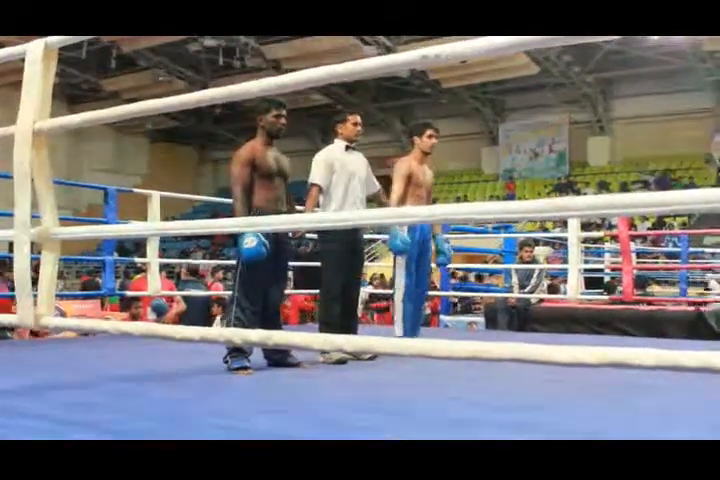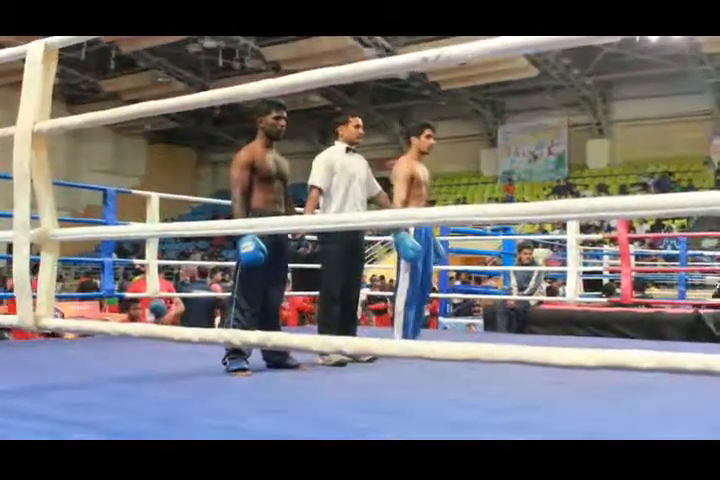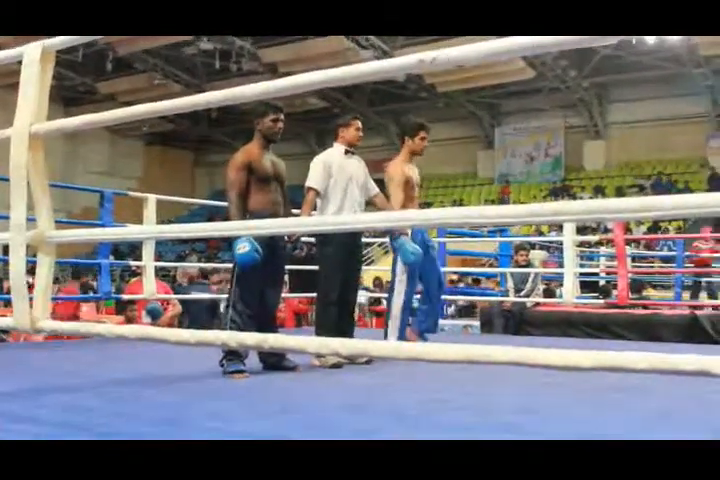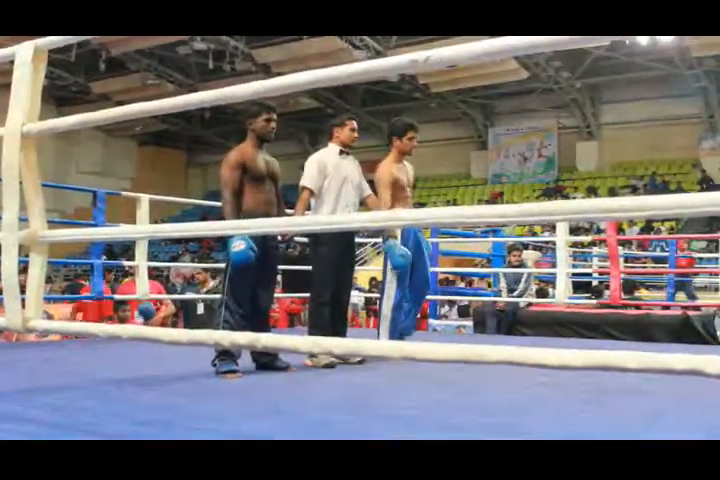
dt=0.3s
person 1, frame 1
left shoulder: (282, 158)
right shoulder: (247, 152)
right elbow: (239, 192)
right wrist: (246, 228)
left hip: (280, 229)
left knee: (274, 295)
right knee: (247, 294)
left ankle: (276, 350)
right ankle: (237, 354)
person 1, frame 2
left shoulder: (282, 161)
right shoulder: (247, 155)
right elbow: (238, 196)
right wrist: (244, 231)
left hip: (279, 232)
left knee: (273, 297)
right knee: (247, 296)
left ankle: (275, 353)
right ankle: (235, 356)
person 1, frame 3
left shoulder: (279, 163)
right shoulder: (244, 156)
right elbow: (234, 197)
right wrist: (240, 233)
left hip: (276, 233)
left knee: (270, 299)
right knee: (243, 297)
left ankle: (272, 354)
right ankle: (232, 357)
person 1, frame 4
left shoulder: (272, 162)
right shoulder: (237, 156)
right elbow: (228, 196)
right wrist: (235, 231)
left hip: (269, 233)
right hip: (247, 231)
left knee: (263, 298)
right knee: (236, 297)
left ankle: (264, 354)
right ankle: (225, 357)
person 2, frame 1
left shoulder: (361, 159)
right shoulder: (327, 155)
left elbow: (374, 191)
right elbow: (315, 189)
left hip: (356, 229)
right hip: (334, 228)
left knee: (352, 287)
right knee: (332, 287)
person 2, frame 2
left shoulder: (361, 161)
right shoulder: (327, 157)
left elbow: (376, 193)
right elbow: (315, 191)
left hip: (356, 231)
right hip: (335, 230)
left knee: (351, 289)
right knee: (332, 289)
person 2, frame 3
left shoulder: (359, 163)
right shoulder: (325, 159)
left elbow: (374, 194)
right elbow: (312, 193)
left hip: (354, 233)
right hip: (332, 231)
left knee: (349, 291)
right knee: (329, 291)
person 2, frame 4
left shoulder: (354, 164)
right shoulder: (320, 159)
left elbow: (367, 195)
right elbow: (306, 192)
left hip: (347, 233)
right hip: (326, 232)
left knee: (342, 292)
right knee: (322, 291)
right ankle: (317, 350)
person 3, frame 1
left shoulder: (429, 173)
right shoulder: (404, 165)
right elbow: (394, 198)
left wrist: (439, 238)
right wrist: (395, 228)
left hip: (424, 228)
right hip: (407, 225)
left knee: (421, 285)
right knee: (405, 283)
left ankle: (412, 335)
right ankle: (402, 336)
person 3, frame 2
left shoulder: (423, 169)
right shoulder: (404, 166)
right elbow: (398, 202)
left wrist: (433, 238)
left hip: (424, 229)
right hip: (410, 228)
left knee: (423, 287)
right knee: (408, 286)
left ankle: (411, 336)
right ankle: (401, 339)
person 3, frame 3
left shoulder: (413, 168)
right shoulder: (397, 168)
right elbow: (396, 207)
left wrist: (425, 235)
right wrist: (402, 239)
left hip: (419, 230)
right hip: (406, 232)
left knee: (435, 283)
right knee: (403, 288)
left ankle: (417, 329)
right ankle: (395, 341)
person 3, frame 4
left shoulder: (408, 168)
right shoulder: (385, 170)
right elbow: (385, 209)
left wrist: (420, 232)
right wrist: (391, 241)
left hip: (413, 229)
right hip: (398, 231)
left knee: (419, 286)
right knee: (395, 288)
left ankle: (399, 334)
right ankle: (387, 341)
